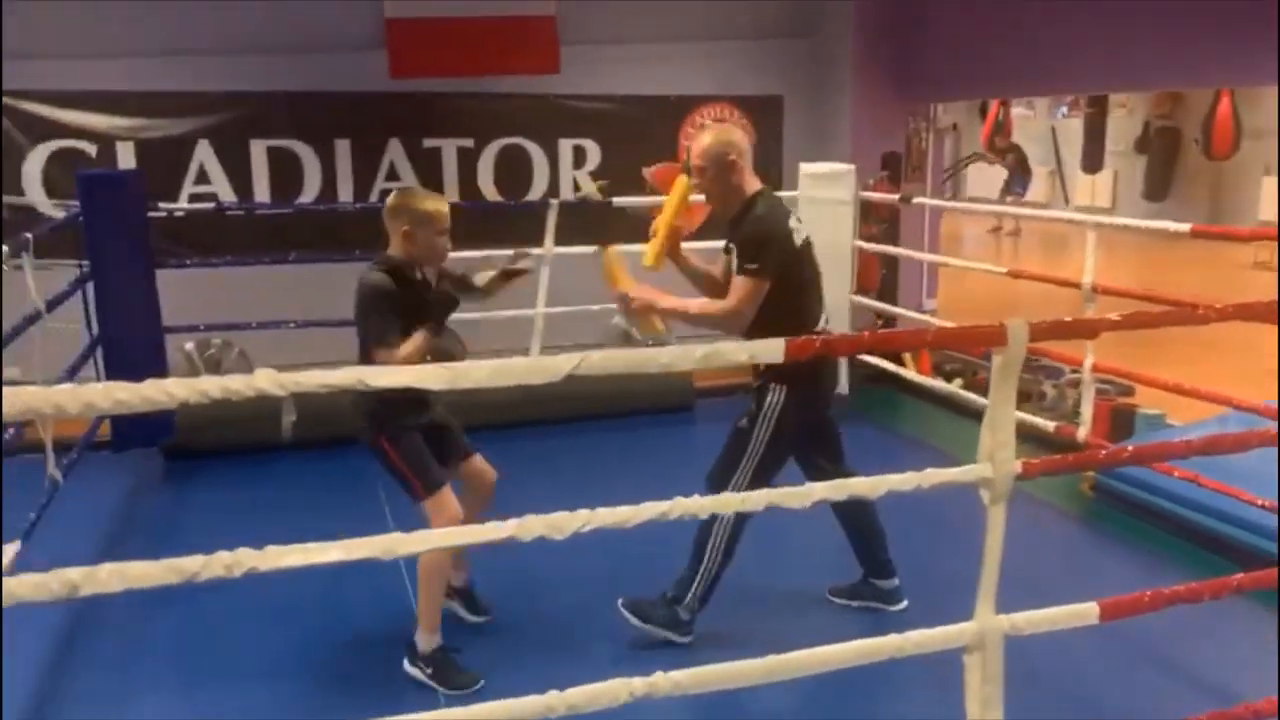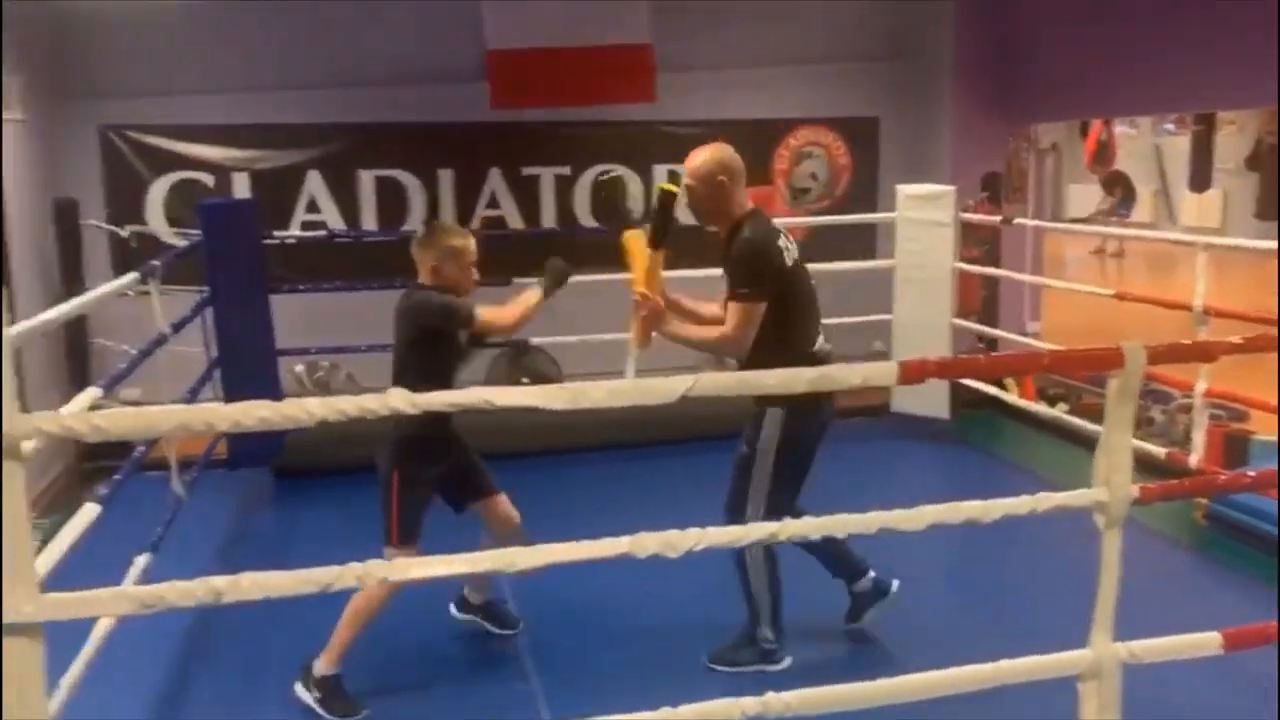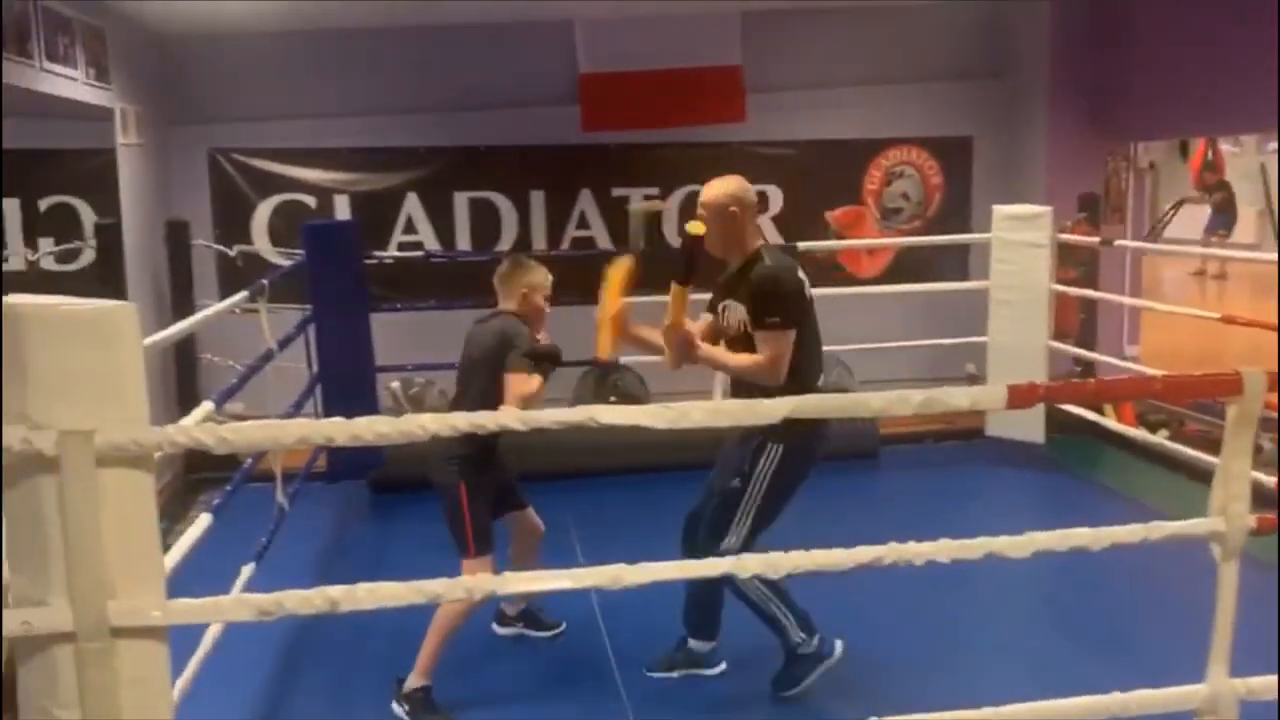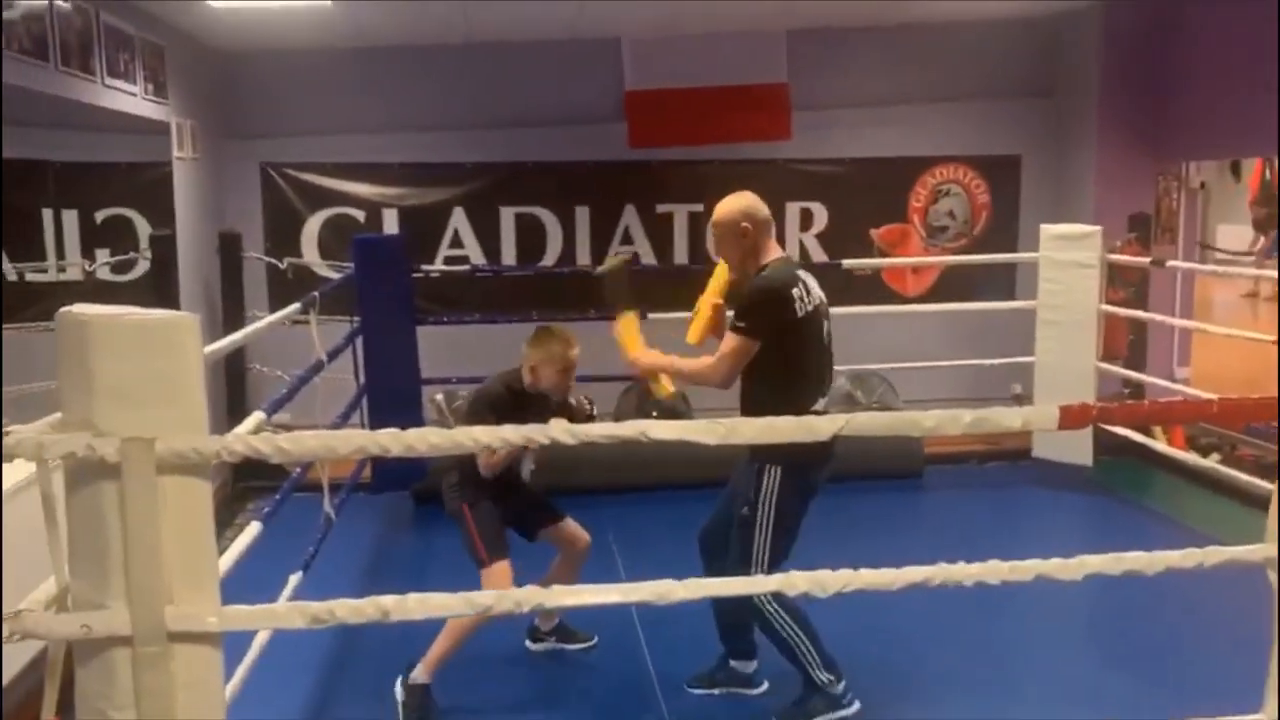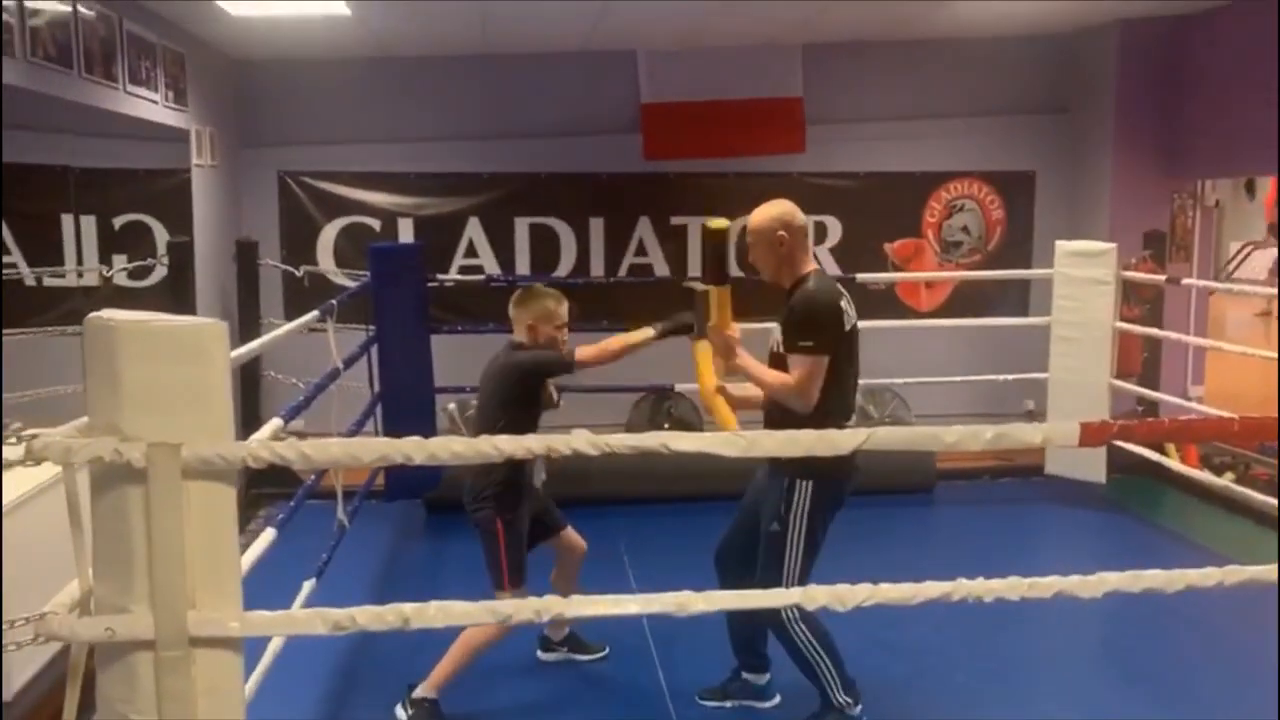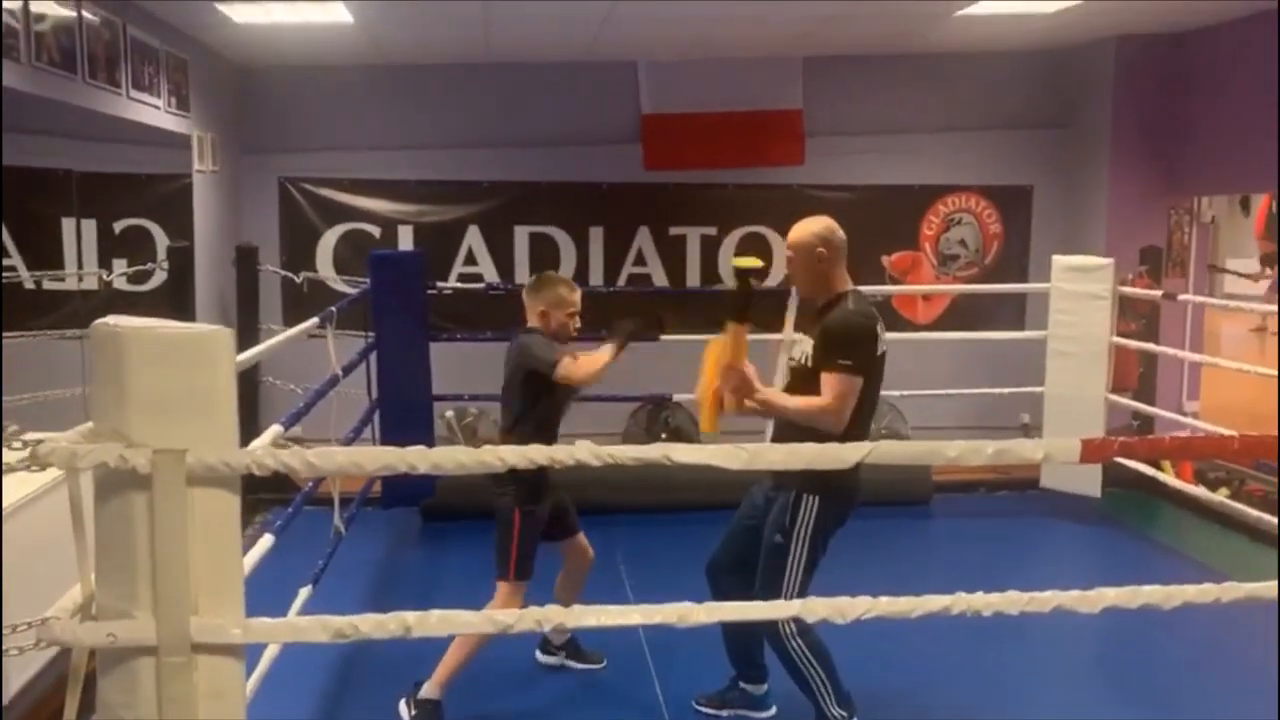
dt=0.3s
person 1, frame 1
left shoulder: (763, 225)
right shoulder: (749, 217)
left elbow: (734, 314)
right elbow: (725, 288)
left wrist: (658, 302)
right wrist: (681, 259)
left hip: (792, 377)
right hip: (806, 370)
left knee: (729, 488)
right knee: (831, 475)
left ankle: (680, 610)
right ankle: (882, 581)
person 1, frame 2
left shoulder: (750, 245)
right shoulder: (753, 237)
left elbow: (737, 342)
right elbow: (727, 316)
left wrist: (667, 326)
right wrist: (672, 306)
left hip: (789, 399)
right hip: (799, 392)
left knee: (748, 516)
right knee: (773, 506)
left ankle: (765, 642)
right ankle: (862, 580)
person 1, frame 3
left shoulder: (773, 276)
right shoulder: (736, 275)
left elbow: (771, 371)
right elbow: (700, 341)
left wrist: (700, 352)
right wrist: (639, 335)
left hip: (786, 433)
right hip: (758, 427)
left knee: (724, 549)
right knee: (699, 531)
left ankle: (806, 644)
right ankle: (700, 647)
person 1, frame 4
left shoulder: (765, 288)
right shoulder: (797, 280)
left elbow: (720, 373)
left wrist: (659, 362)
right wrist: (729, 333)
left hip: (786, 453)
right hip: (786, 443)
left knee: (755, 578)
right knee: (717, 546)
right ankle: (740, 665)
person 1, frame 5
left shoulder: (812, 302)
right shoulder: (813, 294)
left elbow: (802, 396)
left wrist: (741, 361)
right wrist: (739, 396)
left hip: (811, 471)
right hip: (790, 464)
right knee: (734, 560)
right ankle: (754, 677)
person 1, frame 6
left shoulder: (852, 321)
right shoulder: (823, 315)
left elbow: (833, 414)
left wrist: (756, 394)
right wrist: (756, 388)
left hip: (817, 488)
right hip: (783, 477)
left knee: (776, 608)
right knee: (725, 571)
person 2, frame 1
left shoulder: (415, 274)
right shoulder: (378, 285)
left elbow: (429, 322)
right elbow: (392, 365)
right wrist: (434, 321)
left hip: (418, 403)
right hip: (388, 418)
left knee: (483, 480)
right knee: (447, 518)
left ankle: (455, 582)
right ankle: (425, 649)
person 2, frame 2
left shoulder: (440, 303)
right shoulder: (425, 308)
right elbow: (504, 321)
right wrist: (547, 283)
left hip: (442, 439)
right hip: (409, 452)
left knee: (509, 525)
left ankle: (474, 599)
right ankle: (319, 672)
person 2, frame 3
left shoulder: (495, 327)
right shoulder: (513, 331)
right elbow: (518, 399)
left wrist: (536, 355)
right wrist: (542, 363)
left hip: (484, 454)
right hip: (464, 464)
left knee: (531, 531)
right knee: (477, 581)
left ankle: (512, 611)
person 2, frame 4
left shoulder: (547, 392)
right shoulder: (488, 396)
right elbow: (487, 467)
left wrist: (568, 416)
right wrist: (525, 431)
left hip: (512, 483)
right hip: (473, 491)
left knee: (578, 544)
right knee: (498, 590)
left ankle: (544, 626)
right ankle: (417, 679)
person 2, frame 5
left shoulder: (521, 361)
right shoulder: (516, 366)
right elbow: (595, 354)
left wrist: (542, 395)
right wrist: (661, 329)
left hip: (516, 484)
right hip: (495, 497)
left knee: (575, 551)
left ankle: (555, 637)
person 2, frame 6
left shoulder: (540, 346)
right shoulder: (529, 348)
right elbow: (579, 373)
left wrist: (609, 343)
right wrist: (613, 343)
left hip: (537, 480)
right hip: (517, 488)
left knee: (581, 557)
right knee: (509, 605)
left ankle: (557, 642)
